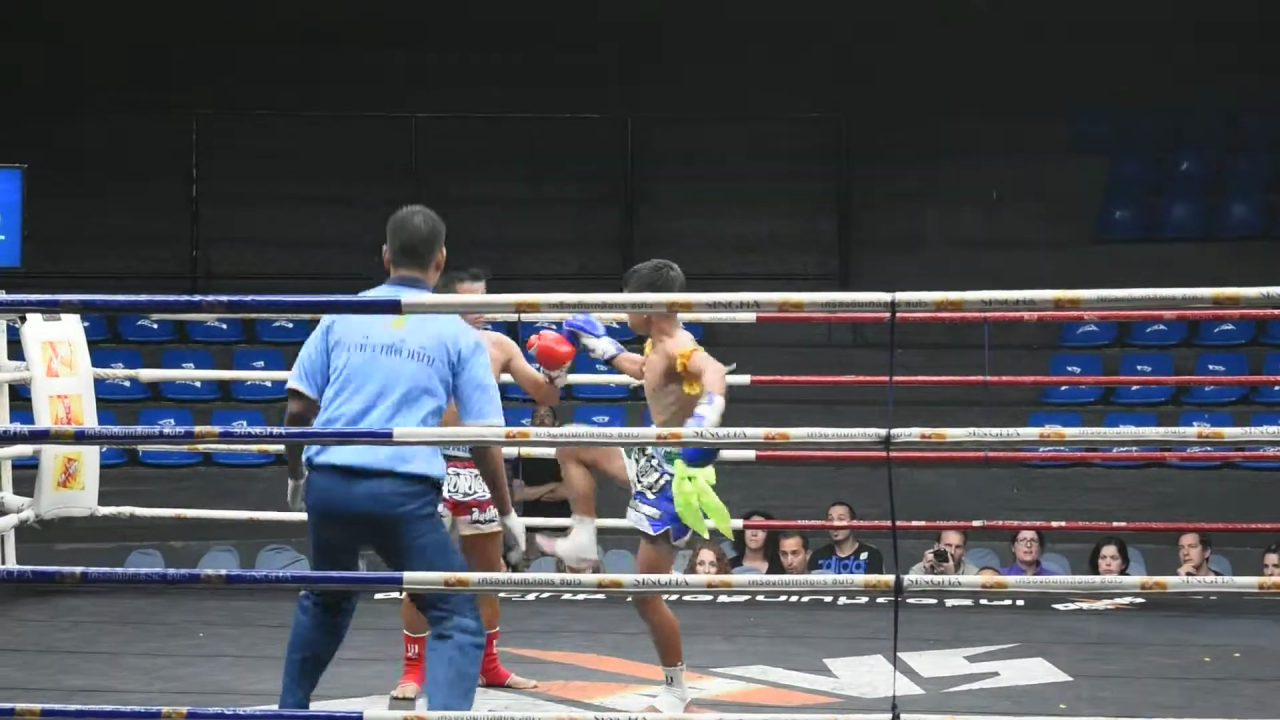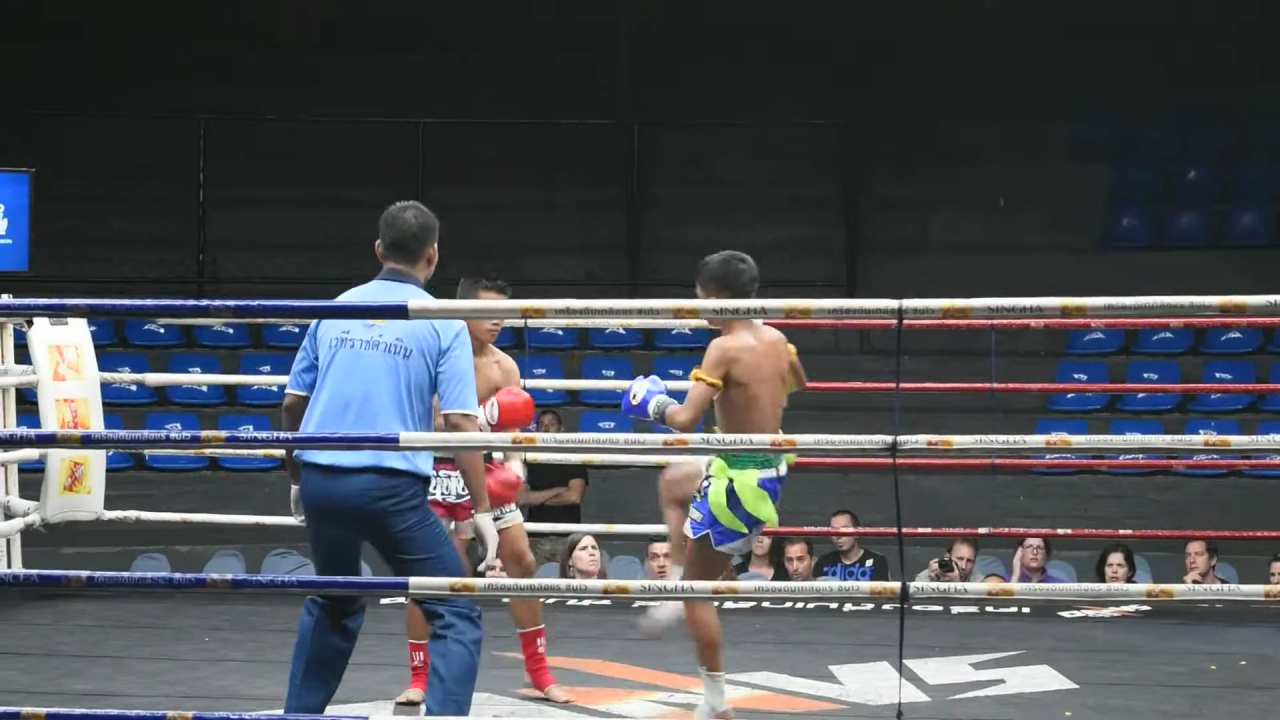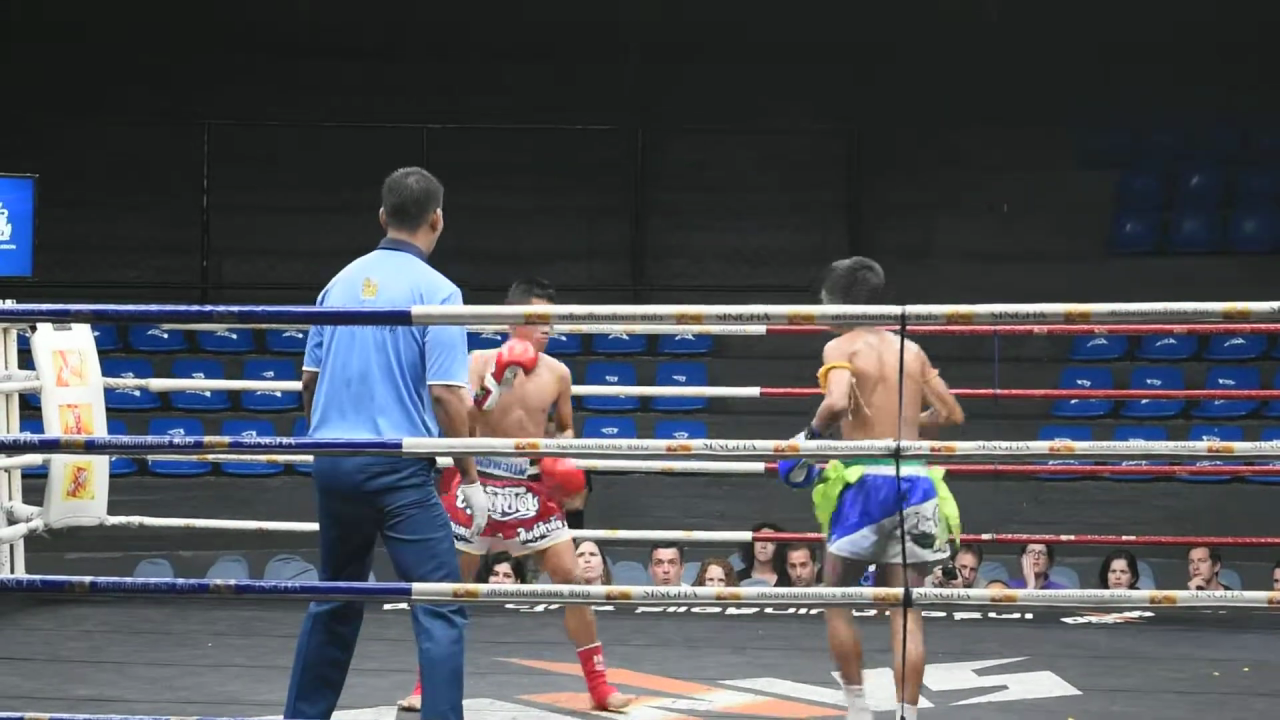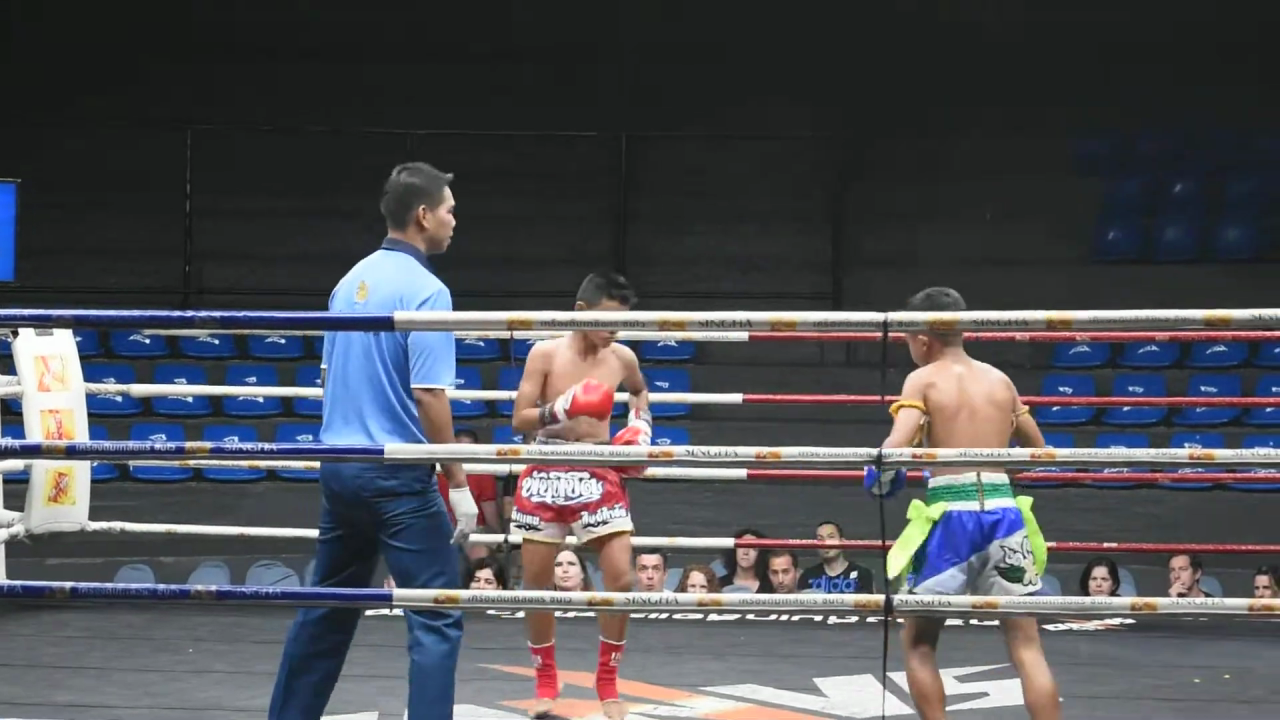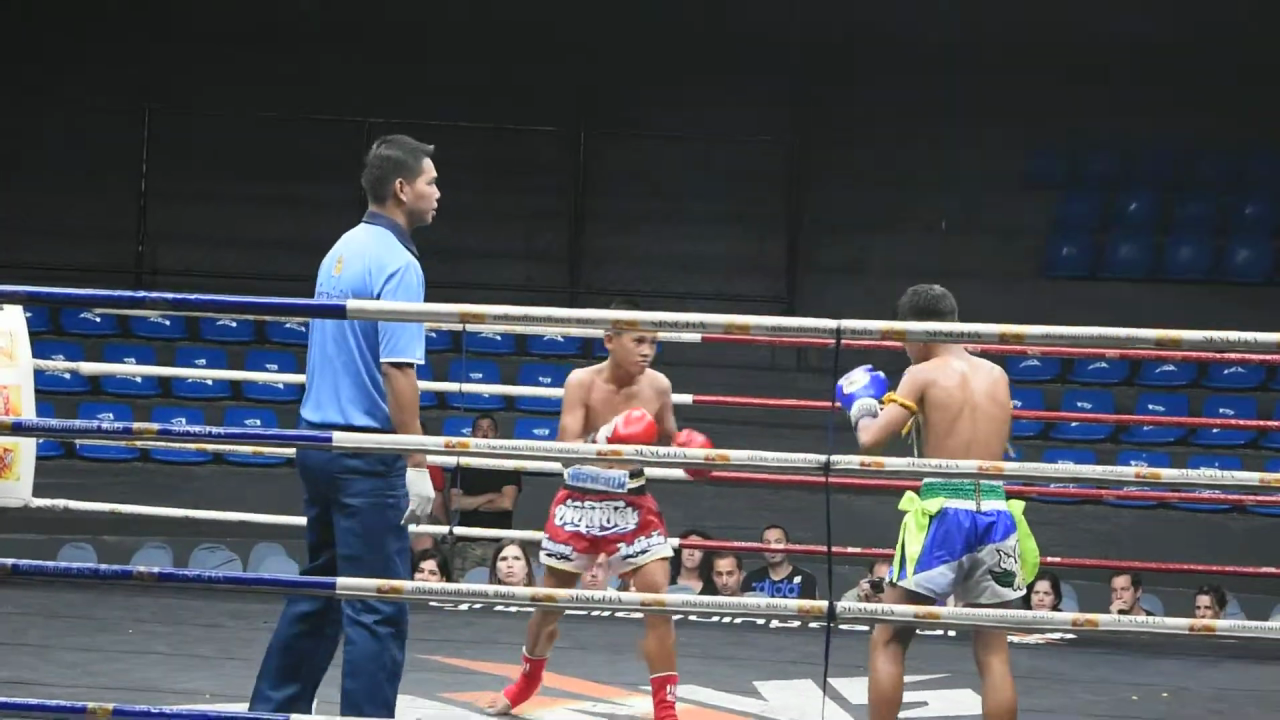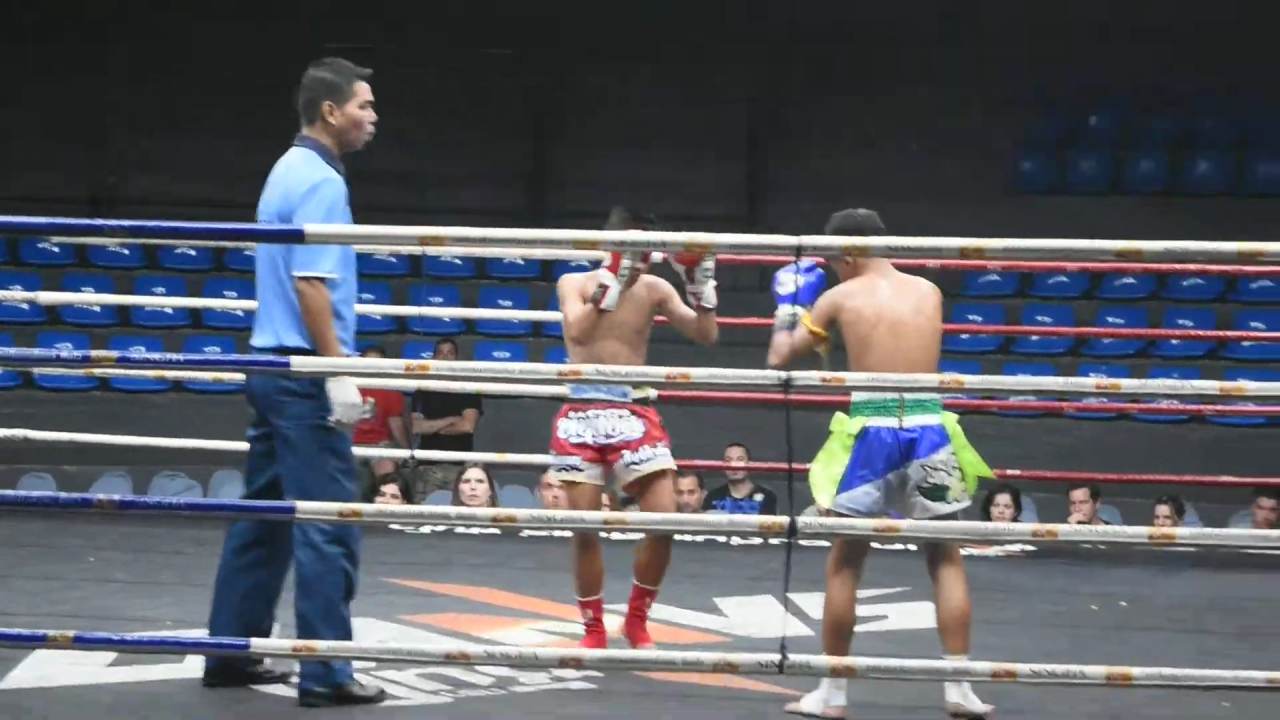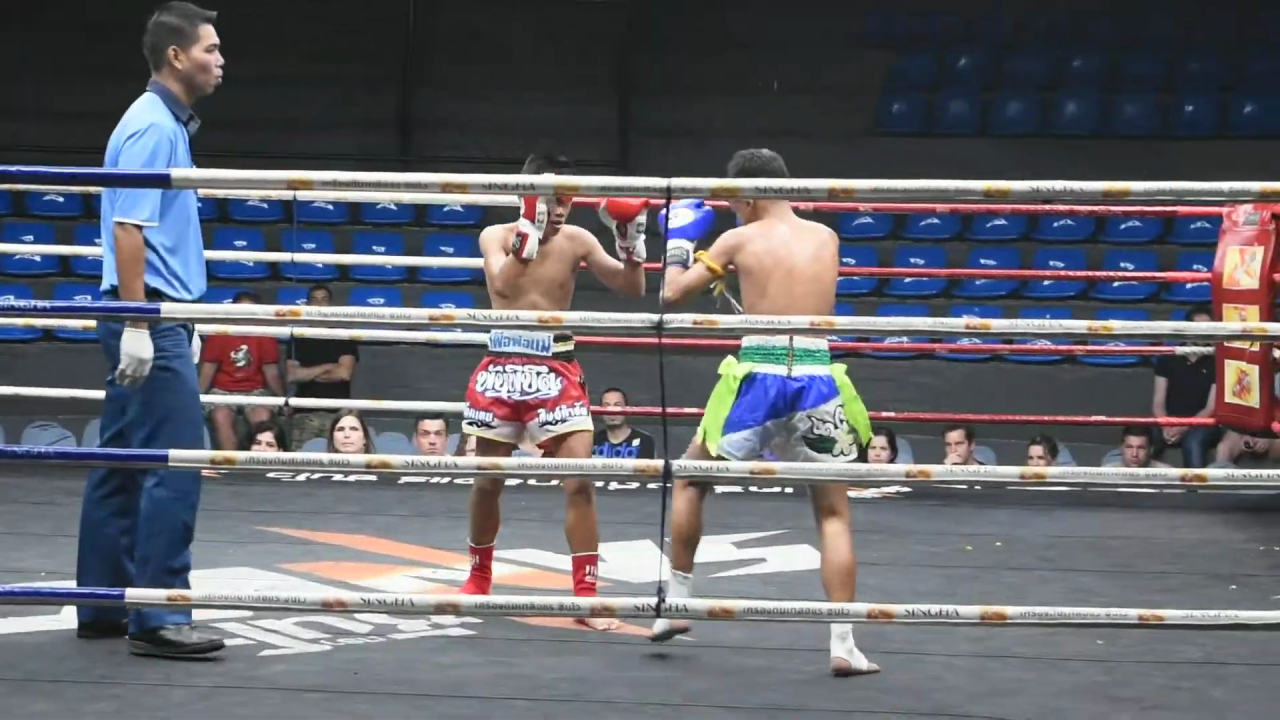
dt=0.4s
person 1, frame 1
left shoulder: (341, 316)
right shoulder: (458, 331)
left elbow: (298, 404)
right elbow: (483, 434)
left wrist: (296, 474)
right wrist: (507, 512)
left hip: (330, 486)
right hip: (404, 494)
left knee: (326, 598)
right knee: (459, 624)
left ankle: (291, 711)
person 1, frame 2
left shoulder: (334, 312)
right shoulder: (444, 326)
left elbow: (292, 406)
right elbow: (460, 425)
left wrist: (296, 479)
right wrist: (482, 512)
left hip: (322, 482)
right hip: (391, 488)
left knee: (333, 605)
right knee: (456, 618)
person 1, frame 3
left shoulder: (340, 282)
right shoulder: (437, 290)
left elbow: (309, 380)
right elbow: (445, 395)
right wrist: (470, 479)
left hip: (333, 464)
right hip: (397, 469)
left knee: (334, 602)
right knee: (439, 609)
person 1, frame 4
left shoulder: (351, 280)
right shoulder: (425, 290)
right elbow: (429, 396)
right wrist: (458, 484)
left hip: (339, 467)
right hip: (397, 475)
left knee: (327, 607)
right knee: (436, 617)
person 1, frame 5
left shoulder: (342, 250)
right shoulder: (397, 264)
right elbow: (398, 372)
right wrist: (416, 465)
left hip: (318, 440)
right hip: (364, 452)
left knee: (318, 588)
right knee: (378, 607)
person 1, frame 6
left shoulder: (288, 171)
right shoulder: (320, 180)
right elbow: (311, 284)
right wrist: (340, 374)
left hip: (271, 367)
right hip: (303, 373)
left knee: (264, 515)
right knee: (327, 526)
left ankle: (231, 651)
right ankle: (325, 674)
person 1, frame 7
left shoulder: (165, 123)
right shoulder: (153, 126)
right elbow: (127, 230)
left wrist: (179, 323)
right wrist: (137, 325)
left hip: (148, 319)
right hip: (151, 321)
left knee: (122, 464)
right knee: (175, 465)
left ankle: (103, 604)
right ankle: (156, 616)
person 2, frame 1
left shoulder: (679, 347)
right shoulder: (659, 343)
left elbow: (716, 373)
left wrist: (706, 415)
right wrist: (601, 346)
left hip: (674, 476)
right hip: (651, 459)
left knee: (645, 594)
right knee: (572, 446)
left ankle: (676, 689)
right ankle: (582, 541)
person 2, frame 2
left shoulder: (723, 348)
right shoulder: (775, 340)
left elbow: (686, 422)
right elbow: (801, 381)
left wrist: (655, 403)
left hip: (738, 480)
right hip: (765, 468)
left knee: (698, 591)
right knee: (673, 483)
right ankle: (677, 578)
person 2, frame 3
left shoulder: (841, 346)
right shoulder: (912, 350)
left elbow: (837, 403)
right elbow: (952, 415)
left wrist: (806, 441)
left hip: (865, 483)
right hip: (915, 479)
left knee: (838, 603)
right knee: (905, 612)
person 2, frame 4
left shoulder: (922, 380)
right shoulder: (1000, 380)
left elbow: (898, 446)
right elbow: (1037, 450)
left wrist: (883, 474)
left hip: (952, 516)
right hip: (1003, 513)
left knee: (917, 644)
right knee: (1026, 645)
person 2, frame 5
left shoulder: (921, 375)
right shoulder: (997, 375)
left elbow: (871, 440)
left wrist: (860, 405)
left hip: (944, 516)
right hip: (995, 517)
left knee: (888, 641)
right knee: (993, 653)
person 2, frame 6
left shoulder: (839, 296)
right shoulder: (929, 292)
left elbow: (778, 359)
left wrist: (789, 304)
left hip: (872, 432)
right hip: (928, 428)
left knee: (843, 564)
right knee: (946, 561)
person 2, frame 7
left shoulder: (739, 239)
right shoulder: (827, 237)
left elbow: (672, 293)
left wrist: (679, 239)
left hip: (759, 378)
right hip: (816, 380)
left knee: (690, 477)
right knee: (834, 514)
left ankle: (677, 602)
right ankle: (842, 644)
person 3, frame 1
left shoulder: (500, 346)
left elbow: (546, 398)
left wrist: (556, 371)
left hip: (483, 472)
right hip: (438, 470)
left knee: (489, 571)
left ankle: (490, 666)
right ankle: (412, 669)
person 3, frame 2
left shoulder: (504, 366)
left elbow: (516, 428)
left wrist: (514, 470)
right wrist: (486, 415)
left hip: (484, 474)
right hip: (437, 475)
left knee: (522, 564)
left ankle: (540, 671)
right ankle: (419, 678)
person 3, frame 3
left shoulder: (558, 373)
right shoulder: (481, 360)
left elbow: (566, 428)
left wrist: (565, 462)
right wrist: (497, 379)
left hip: (532, 489)
right hip: (480, 484)
left knee: (572, 580)
left ankle: (599, 687)
right ankle: (427, 683)
person 3, frame 4
left shoulder: (622, 357)
right shoulder: (545, 353)
left elbow: (640, 393)
right elbow: (520, 420)
left wrist: (641, 426)
right wrist: (561, 409)
left hip: (599, 480)
right hip: (547, 477)
left knee: (621, 579)
right knee: (537, 582)
left ankle: (607, 683)
right ankle: (546, 683)
person 3, frame 5
left shoulder: (658, 386)
right shoulder: (581, 382)
left elbow: (668, 438)
left wrist: (687, 450)
right wrist: (606, 438)
left hip: (632, 504)
right hip: (580, 501)
right knee: (550, 603)
right ankle: (525, 683)
person 3, frame 6
left shoulder: (652, 288)
right shoulder: (574, 284)
left elbow: (705, 335)
right elbow: (577, 334)
left wrist: (700, 280)
right wrist: (611, 280)
left hip: (634, 414)
right hip: (581, 415)
right knee: (586, 529)
left ankle: (637, 622)
right ankle: (593, 632)
person 3, frame 7
left shoulder: (576, 239)
right shoulder: (495, 235)
left elbow: (633, 289)
right elbow: (502, 286)
left wrist: (630, 233)
right wrist: (530, 228)
left hip: (556, 371)
right hip: (502, 368)
left knee: (580, 480)
right knee: (487, 482)
left ankle: (586, 594)
right ankle: (478, 577)
